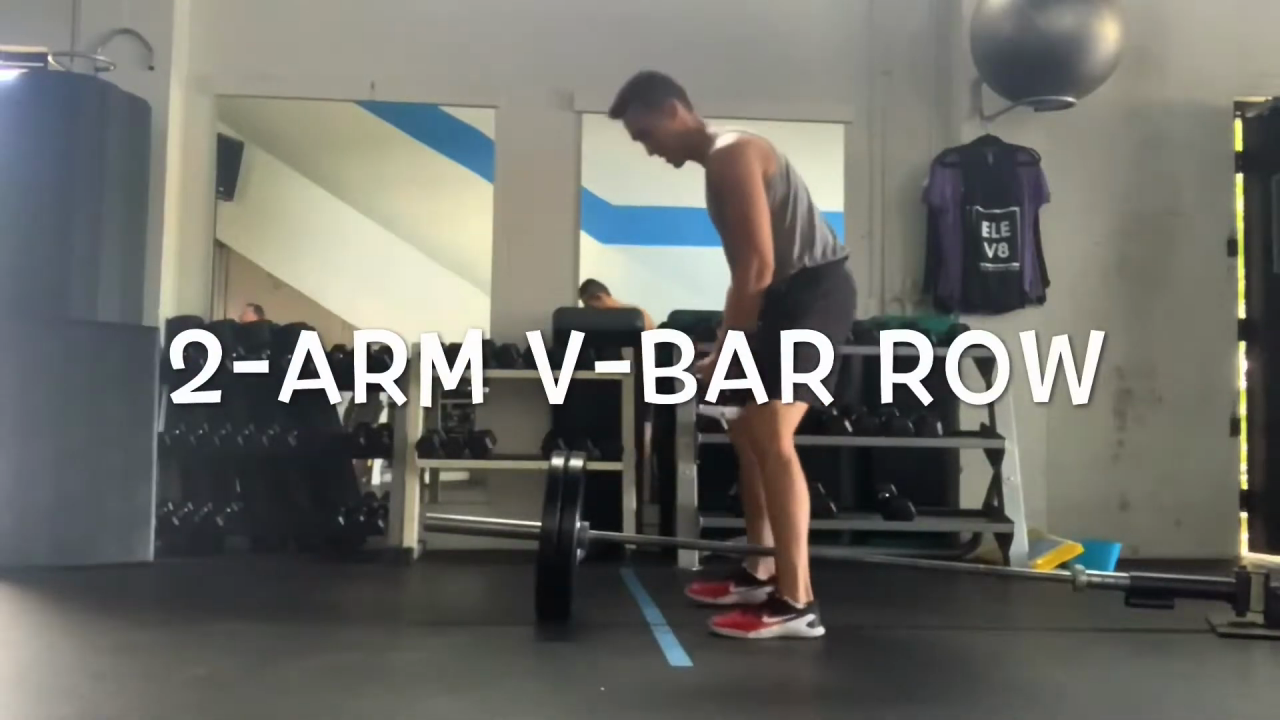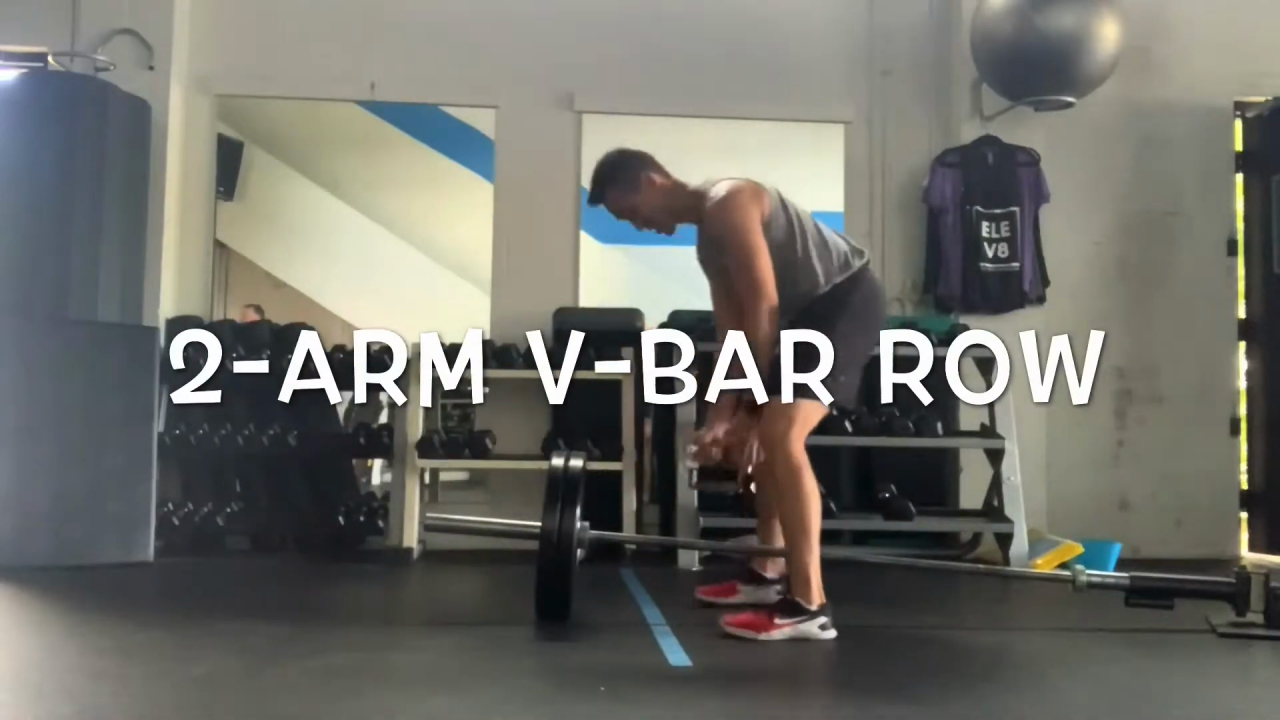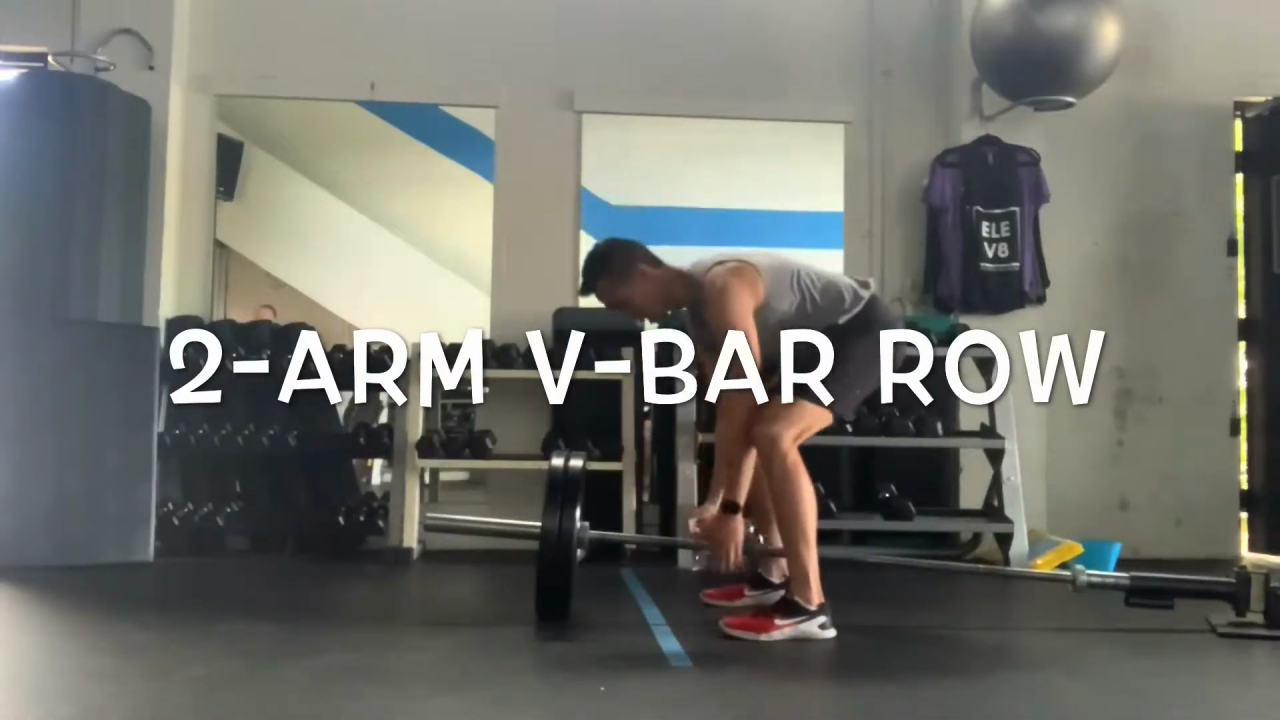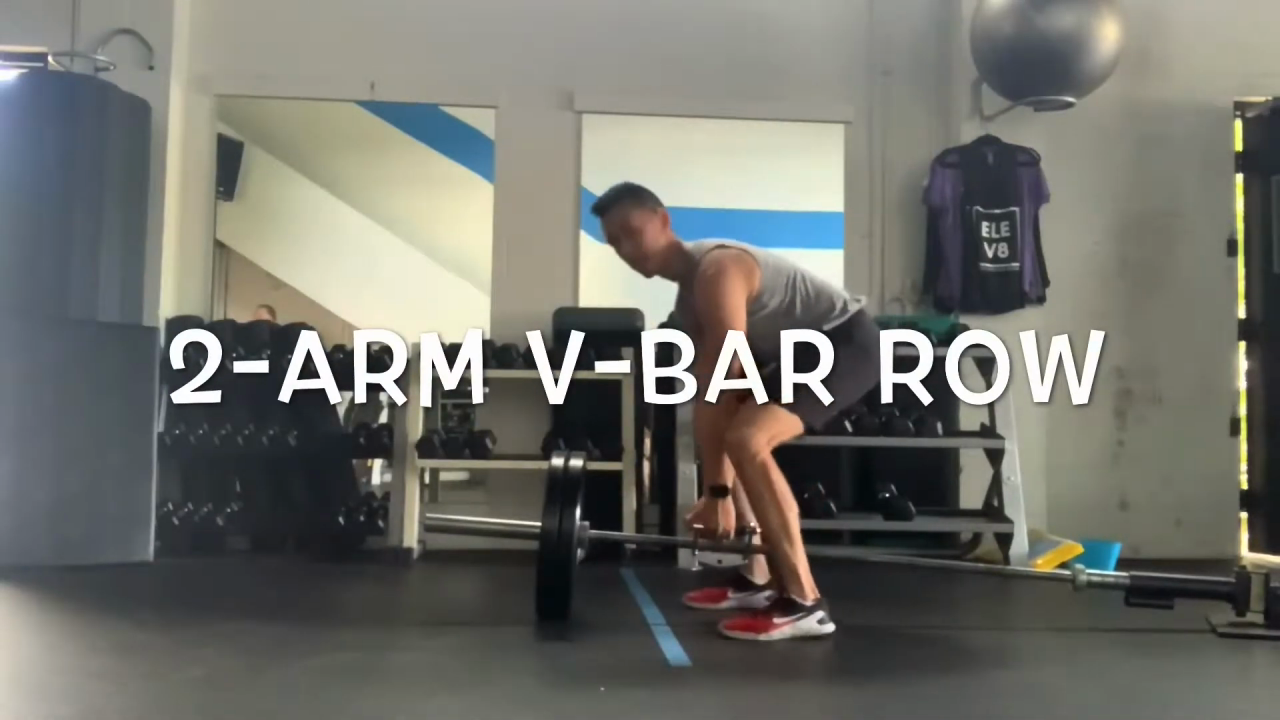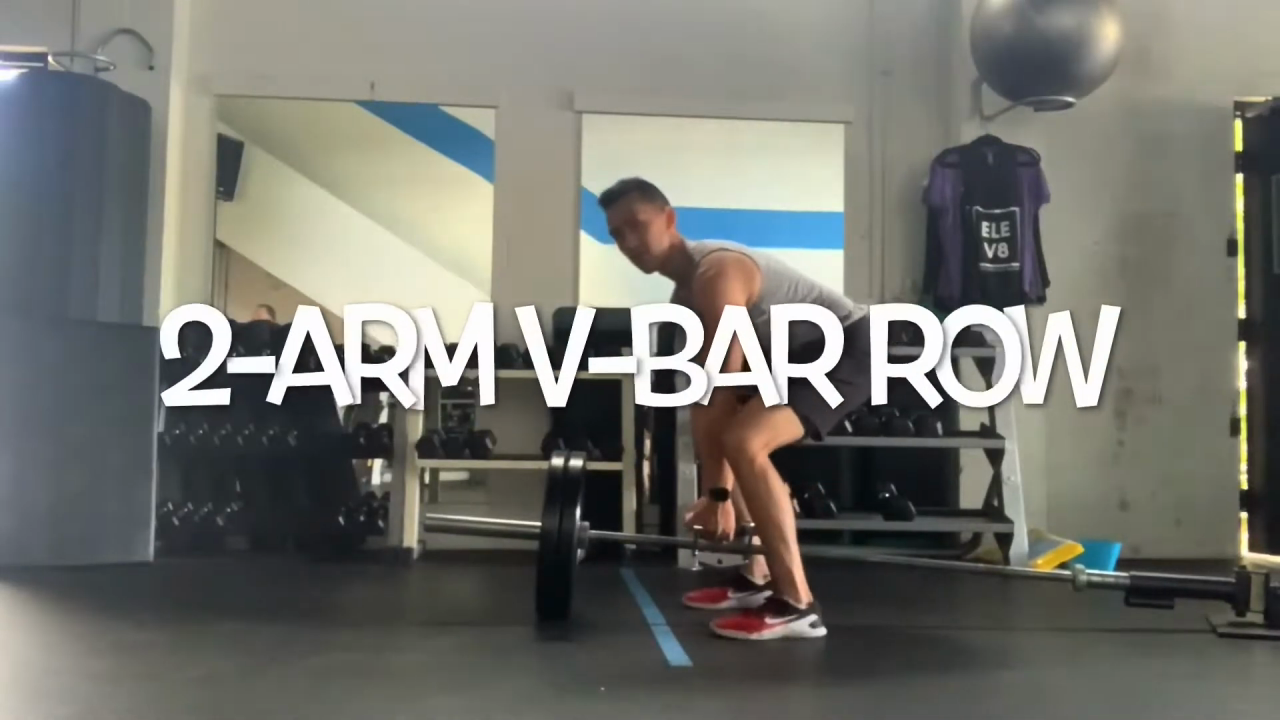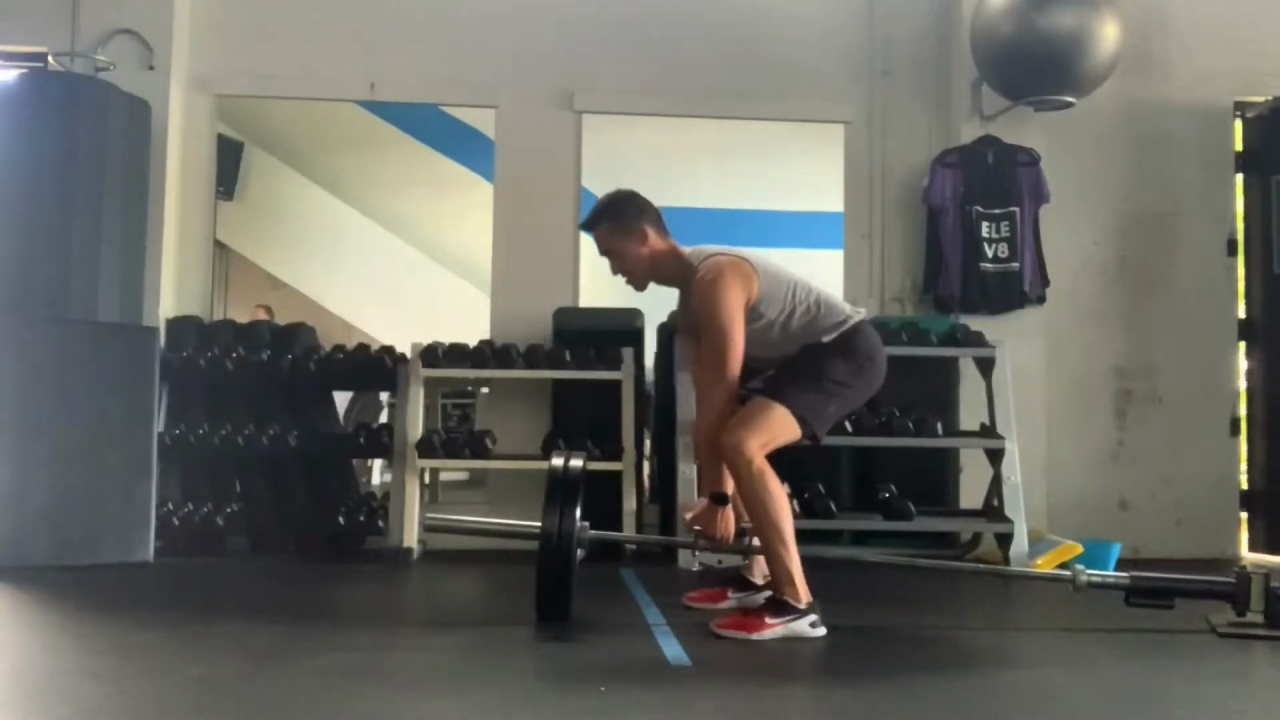
dt=0.5s
person 1, frame 1
left shoulder: (732, 154)
right shoulder: (717, 169)
left elbow: (759, 265)
right elbow: (746, 272)
left wrist: (725, 352)
right wrist: (725, 350)
left hip: (814, 292)
right hip: (792, 297)
left knee: (771, 436)
right knee: (749, 432)
left ankle: (796, 603)
right ankle: (760, 572)
person 1, frame 2
left shoulder: (727, 202)
right shoulder: (705, 239)
left elbow: (763, 306)
right elbow: (732, 329)
left wrist: (747, 404)
right wrist: (722, 415)
left hip: (846, 301)
right hip: (813, 309)
left knee: (780, 435)
right knee: (761, 435)
left ankle: (808, 606)
right ankle: (768, 572)
person 1, frame 3
left shoulder: (721, 288)
right shoulder: (698, 314)
left elbow: (742, 402)
right elbow: (729, 410)
left wrist: (730, 510)
right wrist: (716, 504)
left hip: (861, 329)
right hip: (823, 337)
left knee: (774, 436)
right knee: (755, 437)
left ankle: (808, 605)
right ankle: (774, 576)
person 1, frame 4
left shoulder: (716, 272)
right shoulder: (688, 295)
left elbow: (725, 388)
right elbow: (706, 398)
left wrist: (718, 493)
right wrist: (712, 491)
left hip: (845, 340)
right hip: (805, 347)
left knee: (746, 439)
right knee: (727, 435)
left ankle: (802, 602)
right ankle: (757, 578)
person 1, frame 5
left shoulder: (717, 275)
right shoulder: (684, 296)
left elbow: (722, 393)
right elbow: (704, 401)
left wrist: (718, 496)
right wrist: (710, 492)
left hip: (846, 346)
right hip: (804, 353)
left knee: (744, 443)
right knee: (722, 441)
left ankle: (796, 605)
right ankle: (755, 578)
person 1, frame 6
left shoulder: (714, 280)
right shoulder: (689, 295)
left elbow: (722, 395)
right elbow: (708, 403)
left wrist: (718, 498)
right wrist: (710, 492)
left hip: (847, 350)
right hip: (811, 354)
left knee: (741, 443)
right knee: (722, 440)
left ankle: (796, 604)
right ankle: (756, 577)
